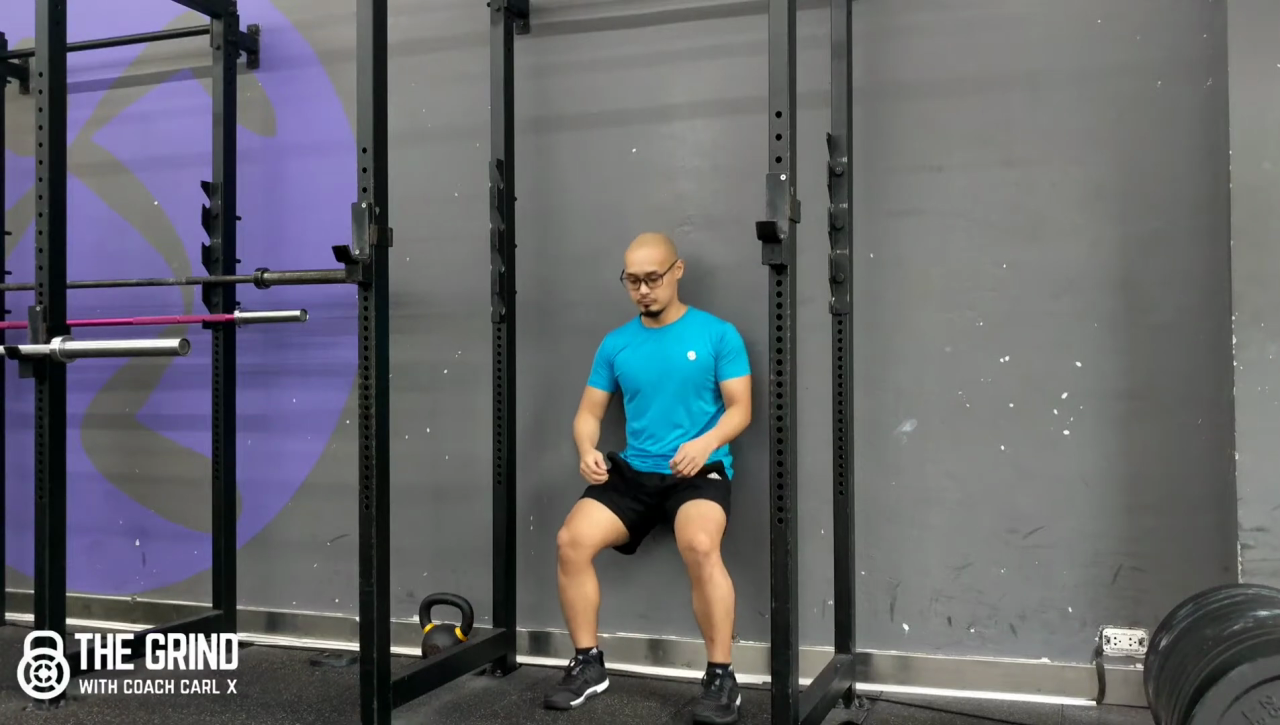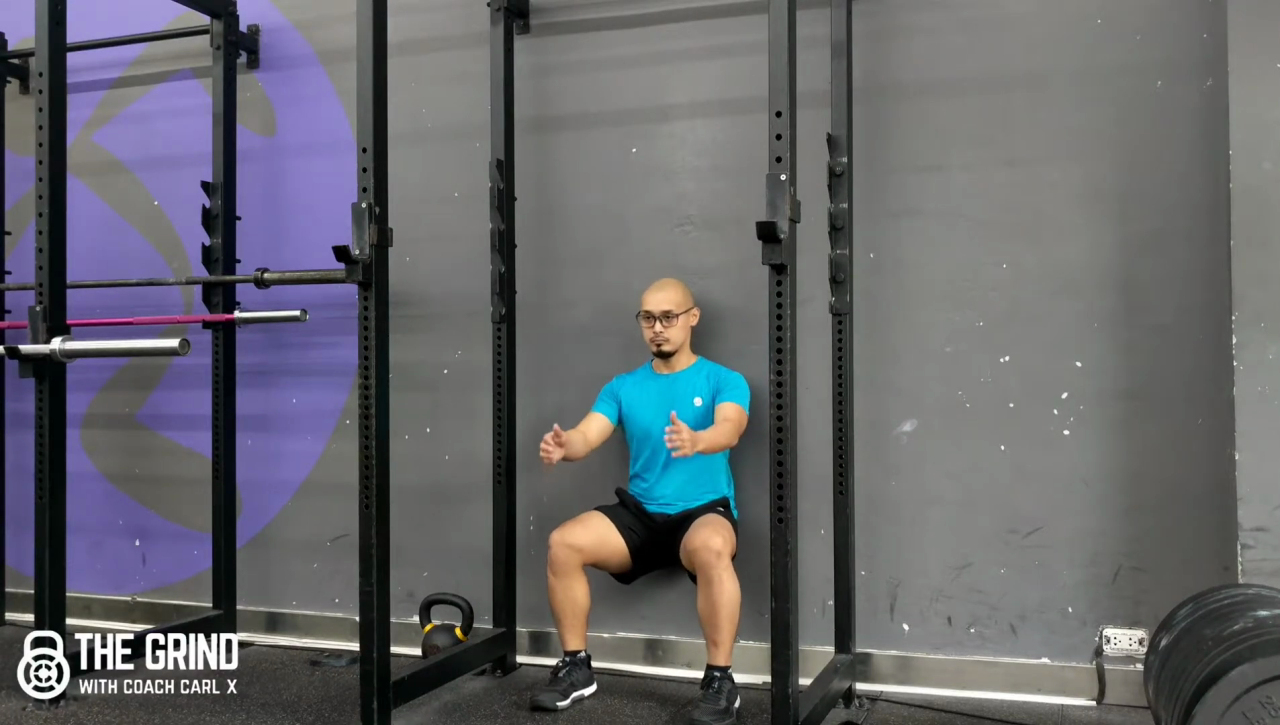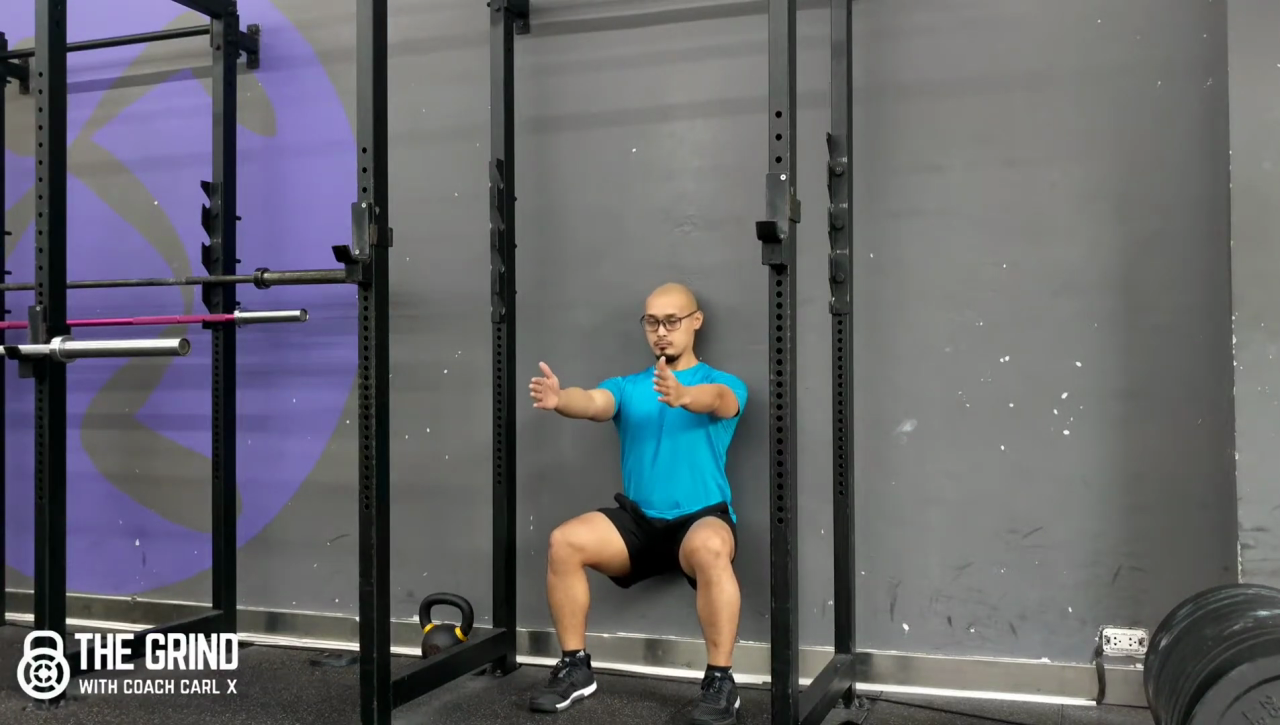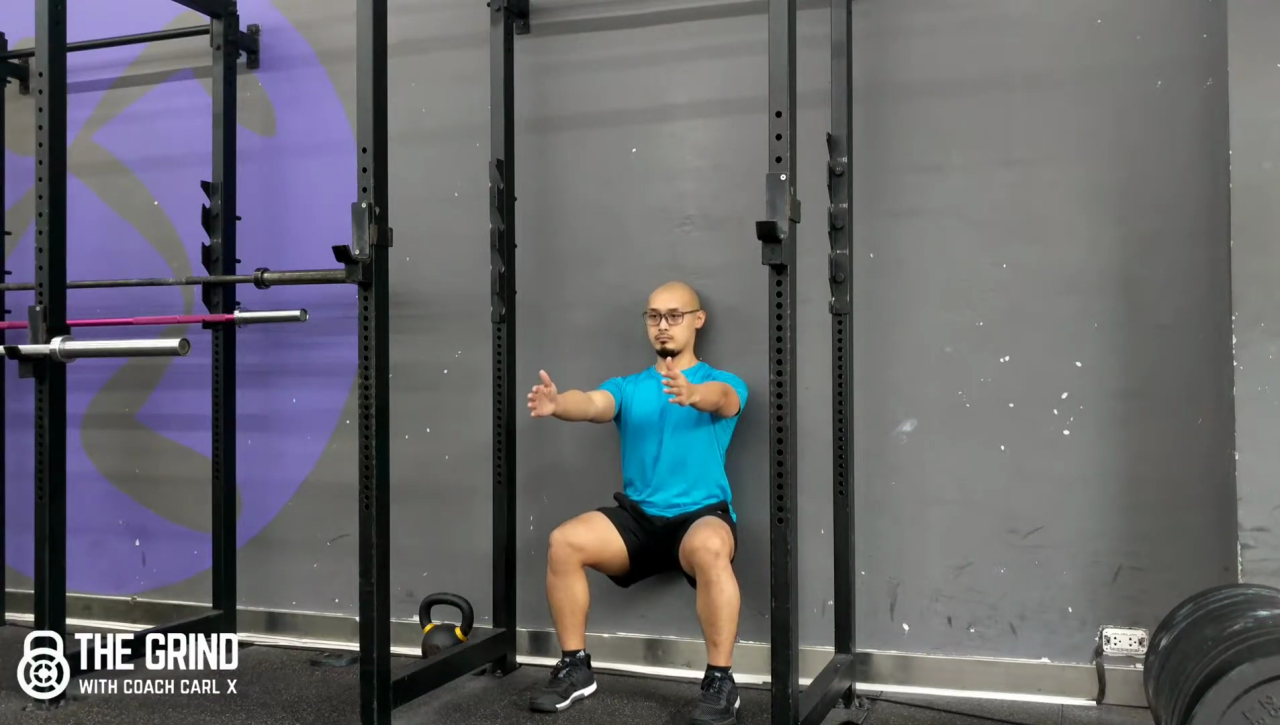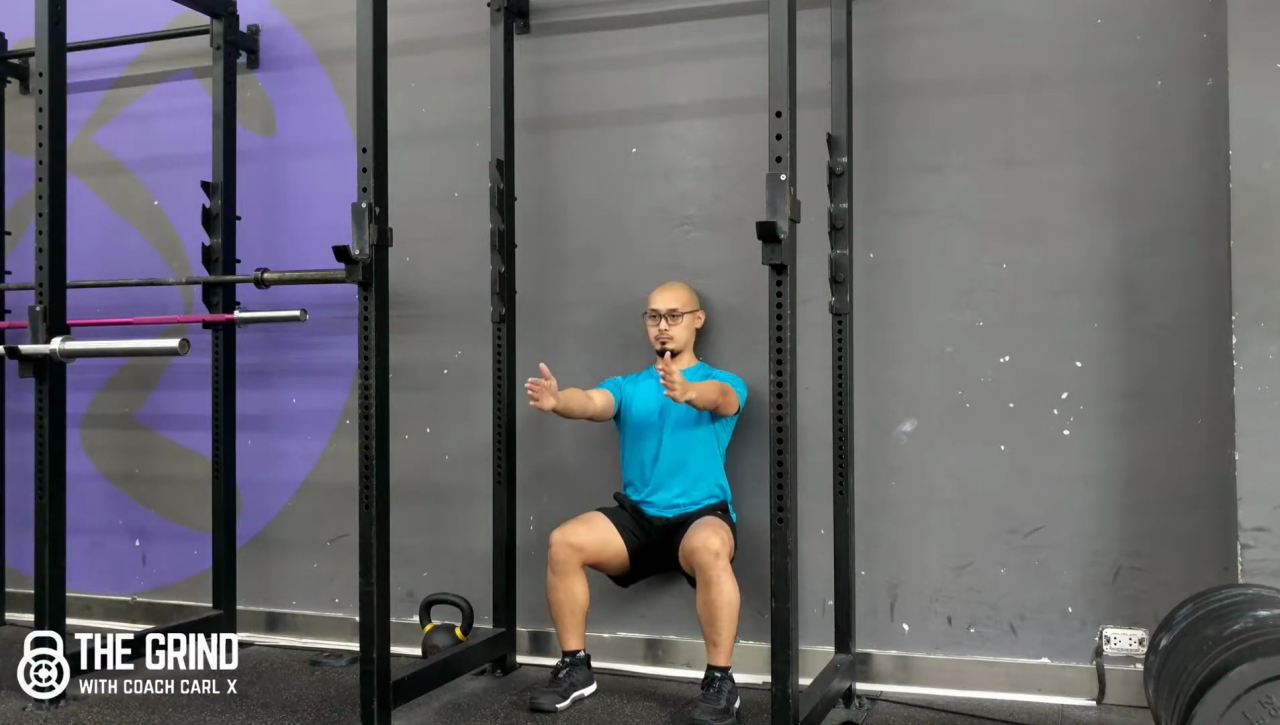
dt=1s
person 1, frame 1
left shoulder: (718, 334)
right shoulder: (615, 344)
left elbow: (740, 407)
right elbow: (589, 412)
left wrist: (706, 443)
right wrist: (588, 451)
left hip: (699, 473)
right hip: (633, 472)
left knee: (699, 545)
right knee: (572, 540)
left ankle: (721, 676)
right ankle: (588, 665)
person 1, frame 2
left shoulder: (725, 381)
right shoulder: (623, 386)
left elbow: (730, 428)
right elbow: (589, 434)
left wrist: (694, 441)
right wrist: (564, 446)
left hip: (704, 513)
right hip: (640, 513)
left knee: (711, 549)
right knee: (562, 543)
left ankle: (719, 681)
right ankle: (575, 667)
person 1, frame 3
left shoulder: (724, 385)
right shoulder: (626, 387)
left elbow: (712, 399)
right elbow: (593, 402)
left wrist: (681, 396)
right wrist: (558, 399)
left hip: (701, 518)
right hip: (638, 519)
left knee: (709, 549)
right knee: (563, 542)
left ankle: (720, 682)
right ankle: (574, 667)
person 1, frame 4
left shoulder: (724, 384)
right shoulder: (627, 387)
left elbow: (718, 397)
right elbow: (592, 403)
left wrist: (691, 393)
right wrist: (557, 404)
left hip: (701, 515)
right hip: (637, 516)
left knee: (708, 549)
right knee: (563, 542)
left ankle: (720, 682)
right ankle: (575, 667)
person 1, frame 5
left shoulder: (725, 384)
right shoulder: (627, 386)
left elbow: (717, 396)
right elbow: (593, 402)
left wrist: (687, 391)
right wrist: (556, 400)
left hip: (702, 514)
right hip: (638, 516)
left knee: (708, 550)
right knee: (563, 543)
left ankle: (721, 681)
right ankle: (575, 667)
